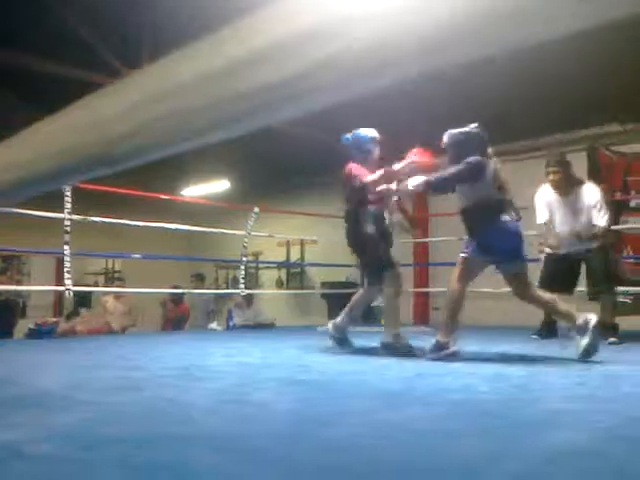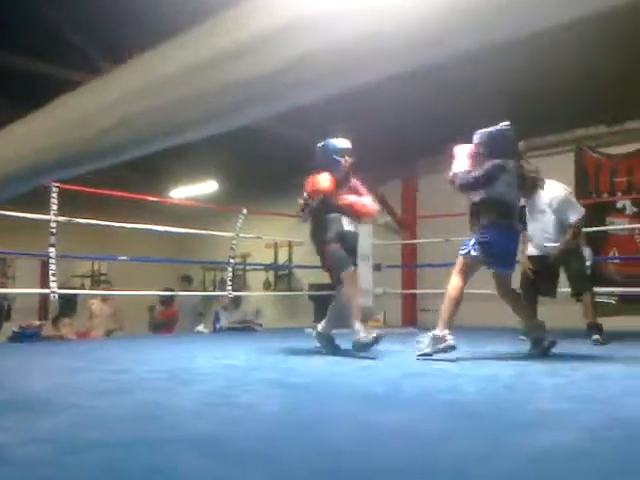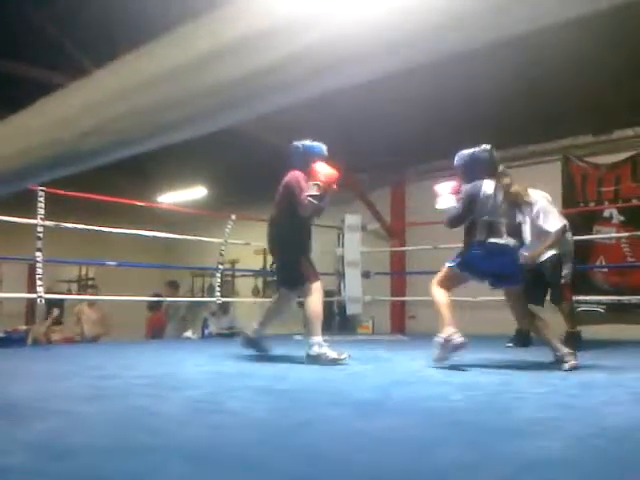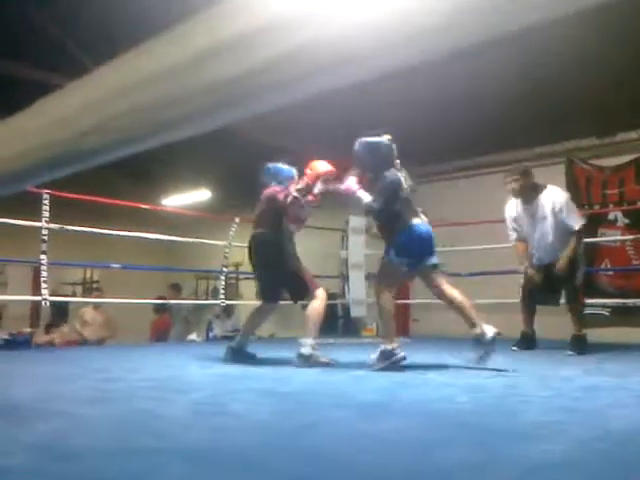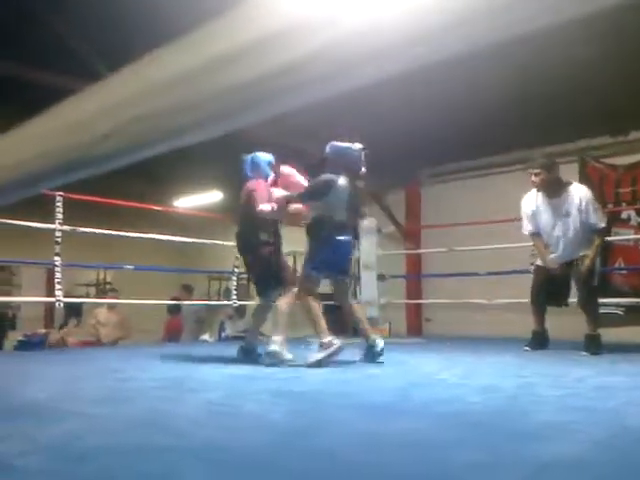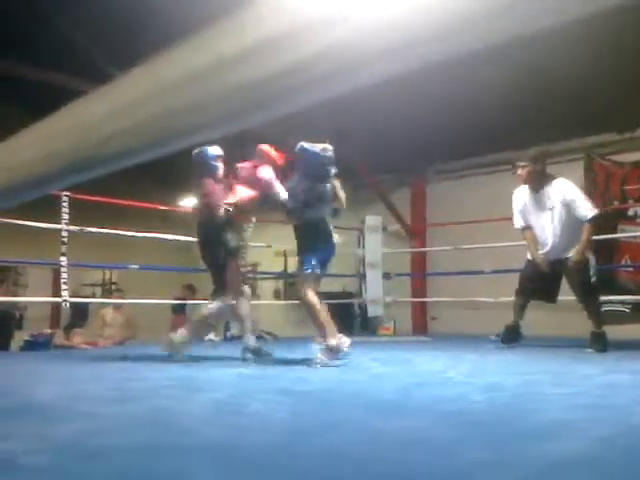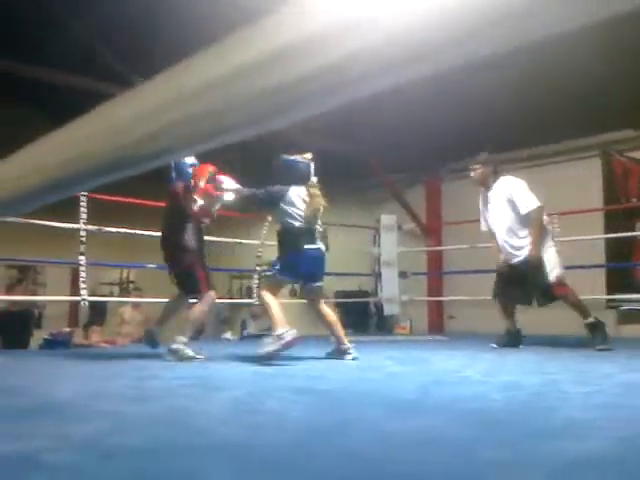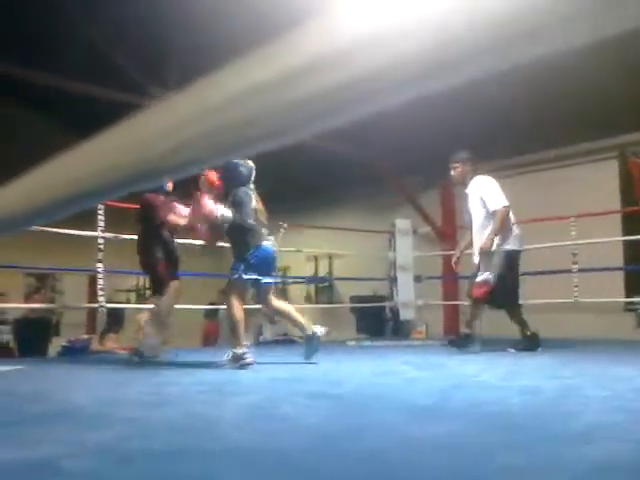
dt=0.4s
person 1, frame 1
left shoulder: (474, 164)
right shoulder: (480, 167)
left elbow: (441, 181)
right elbow: (444, 184)
left wrist: (418, 182)
right wrist: (422, 181)
left hip: (492, 231)
right hip: (506, 231)
left knee: (459, 279)
right knee: (525, 290)
left ankle: (445, 341)
right ankle: (582, 321)
person 1, frame 2
left shoulder: (498, 166)
right shoulder: (511, 167)
left elbow: (466, 183)
right elbow: (481, 187)
left wrist: (460, 164)
right wrist: (466, 167)
left hip: (492, 230)
right hip: (508, 232)
left knee: (458, 275)
right knee: (505, 289)
left ankle: (441, 334)
right ankle: (539, 337)
person 1, frame 3
left shoulder: (473, 188)
right shoulder: (502, 187)
left elbow: (453, 221)
left hip: (482, 250)
right hip: (508, 251)
left knee: (439, 285)
right knee: (520, 310)
left ankle: (449, 334)
right ankle: (563, 353)
person 1, frame 4
left shoulder: (388, 178)
right shoulder: (388, 176)
left elbow: (376, 210)
left wrist: (358, 192)
left hip: (407, 234)
right hip: (419, 232)
left knee: (383, 288)
right knee: (440, 287)
left ankle: (390, 348)
right ankle: (481, 331)
person 1, frame 5
left shoulder: (329, 180)
right shoulder: (351, 185)
left elbow: (302, 197)
left wrist: (281, 199)
left hip: (327, 243)
right hip: (344, 242)
left knee: (305, 292)
right knee: (342, 297)
left ankle: (327, 341)
right ankle: (372, 342)
person 1, frame 6
left shoulder: (319, 187)
right shoulder: (302, 180)
left elbow: (294, 211)
left hip: (317, 244)
right hip: (312, 243)
left knee: (306, 291)
right knee: (310, 291)
left ankle: (331, 343)
right ankle: (336, 338)
person 1, frame 7
left shoulder: (284, 192)
right shoulder: (311, 194)
left elbow: (253, 196)
left hip: (296, 251)
right hip: (315, 250)
left knee: (266, 290)
right knee: (317, 301)
left ankle: (282, 332)
right ankle: (345, 347)
person 1, frame 8
left shoulder: (240, 193)
right shoulder: (245, 194)
left elbow: (240, 222)
left wrist: (219, 214)
left hip: (253, 250)
right hip: (264, 249)
left knee: (233, 297)
right knee: (268, 300)
left ankle: (241, 350)
right ankle: (310, 331)
person 2, frame 1
left shoulder: (370, 169)
right shoulder: (353, 169)
right elbow: (370, 183)
right wrist: (398, 168)
left hip: (374, 232)
right hip: (365, 232)
left knee: (374, 286)
right knee: (391, 279)
left ankle: (339, 326)
right ankle: (392, 338)
person 2, frame 2
left shoulder: (353, 184)
right shoulder: (317, 181)
left elbow: (372, 207)
right elbow: (304, 215)
left wrist: (363, 207)
right wrist: (309, 199)
left hip: (348, 237)
right hip: (327, 237)
left knee: (344, 288)
right knee: (349, 275)
left ankle: (323, 331)
right ankle: (359, 333)
person 2, frame 3
left shoulder: (299, 179)
right shoulder: (298, 177)
left elbow: (310, 211)
right elbow: (305, 209)
left wrist: (322, 191)
right wrist: (318, 186)
left hip: (291, 242)
right hip: (290, 242)
left knee: (287, 293)
right knee: (314, 287)
left ankle: (254, 334)
right ankle: (317, 347)
person 2, frame 4
left shoulder: (270, 196)
right shoulder: (275, 191)
left elbow: (293, 223)
right elbow: (291, 205)
left wrist: (307, 200)
right wrist: (308, 182)
left hip: (264, 255)
right hip: (276, 254)
left knee: (269, 304)
right knee: (317, 294)
left ankle: (237, 347)
right ankle: (307, 349)
person 2, frame 5
left shoulder: (252, 187)
right shoulder: (257, 185)
right elbow: (262, 211)
right wrist: (280, 206)
left hip: (252, 247)
right hip: (261, 245)
left knee: (268, 297)
right knee: (287, 289)
left ankle: (248, 346)
right ankle: (275, 346)
person 2, frame 6
left shoulder: (219, 185)
right shoulder: (208, 185)
right elbow: (219, 216)
right wrist: (234, 202)
left hip: (225, 247)
right hip: (217, 247)
left knee: (239, 293)
right knee: (224, 298)
left ankle: (250, 343)
right ankle: (179, 337)
person 2, frame 7
left shoulder: (188, 190)
right shoulder: (180, 188)
left elbow: (205, 215)
right elbow: (193, 211)
right wrist: (198, 189)
left hip: (186, 250)
right hip: (184, 250)
left knee: (185, 295)
right knee: (208, 296)
left ankle: (154, 331)
right ankle: (180, 344)
person 2, frame 8
left shoulder: (165, 200)
right shoulder: (150, 199)
right elbow: (170, 220)
left hip: (165, 253)
right hip: (155, 254)
left knee: (164, 300)
right knee: (172, 288)
left ankle: (146, 345)
right ankle: (150, 340)
person 3, frame 1
left shoulder: (591, 192)
right shoulder: (543, 194)
left elbow: (603, 229)
right elbow: (545, 224)
left wrist: (581, 235)
right wrist: (548, 239)
left hip: (593, 244)
right hip: (561, 248)
left knee: (604, 283)
right knee: (545, 283)
left ankle: (609, 327)
right ankle: (548, 325)
person 3, frame 2
left shoulder: (555, 192)
left elbow: (577, 221)
right elbow: (521, 231)
left wrist: (561, 248)
right wrist: (523, 256)
left hip: (568, 246)
right hip: (538, 250)
left knee: (582, 283)
right knee: (527, 285)
left ankle: (593, 327)
person 3, frame 3
left shoulder: (536, 200)
left elbow: (560, 230)
left wrist: (537, 252)
left hip: (553, 252)
right hip: (529, 256)
left knee: (560, 291)
left ankle: (573, 334)
right ankle: (522, 334)
person 3, frame 4
left shoulder: (556, 197)
right shoulder: (512, 207)
left elbow: (578, 229)
right elbow: (519, 239)
left wrist: (566, 258)
right wrist: (527, 266)
left hip: (565, 254)
right hip: (537, 259)
left knee: (572, 293)
right knee: (527, 294)
left ankle: (578, 336)
right ankle: (527, 336)
person 3, frame 5
left shoulder: (581, 194)
right shoulder: (529, 200)
left elbow: (599, 229)
right elbow: (534, 234)
left wrist: (591, 258)
right wrist: (547, 260)
left hip: (580, 254)
right hip: (549, 257)
left knee: (587, 293)
right knee: (537, 294)
left ankle: (592, 336)
right ankle: (539, 336)
person 3, frame 6
left shoulder: (564, 188)
right shoulder: (519, 195)
left elbow: (589, 218)
right elbow: (526, 228)
left wrist: (581, 250)
right wrist: (535, 254)
left hip: (571, 252)
right hip: (541, 254)
left knee: (586, 291)
right knee: (523, 289)
left ankle: (598, 334)
right ankle: (513, 329)
person 3, frame 7
left shoulder: (511, 185)
right shoulder: (484, 196)
left elbow: (536, 212)
right elbow: (492, 231)
left wrist: (534, 246)
right wrist: (501, 254)
left hip: (535, 249)
right hip: (512, 254)
left knee: (557, 286)
right knee: (501, 292)
left ankle: (594, 325)
right ankle: (512, 333)
person 3, frame 8
left shoulder: (484, 183)
right shoulder: (469, 192)
left elbow: (503, 210)
left wrist: (489, 239)
right wrist: (460, 250)
left hip: (502, 246)
right hip: (487, 250)
left knee: (479, 288)
right knee: (505, 298)
left ankle: (467, 333)
right ankle: (528, 336)
